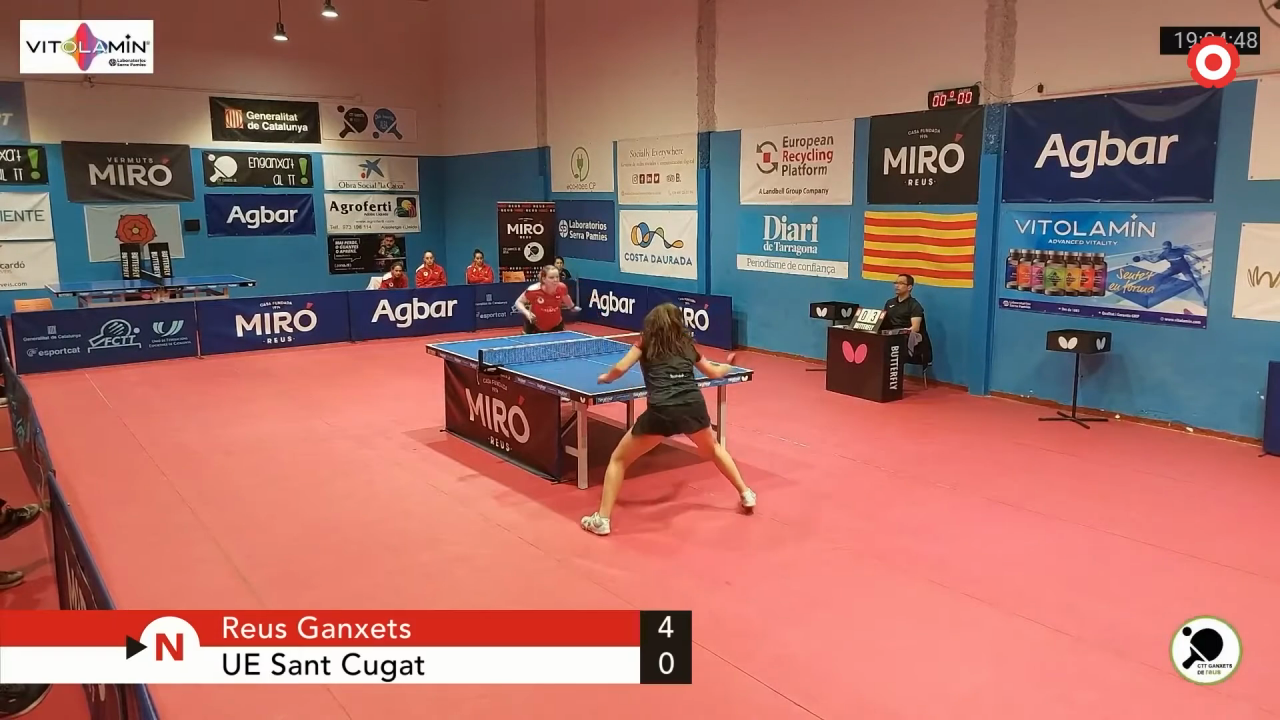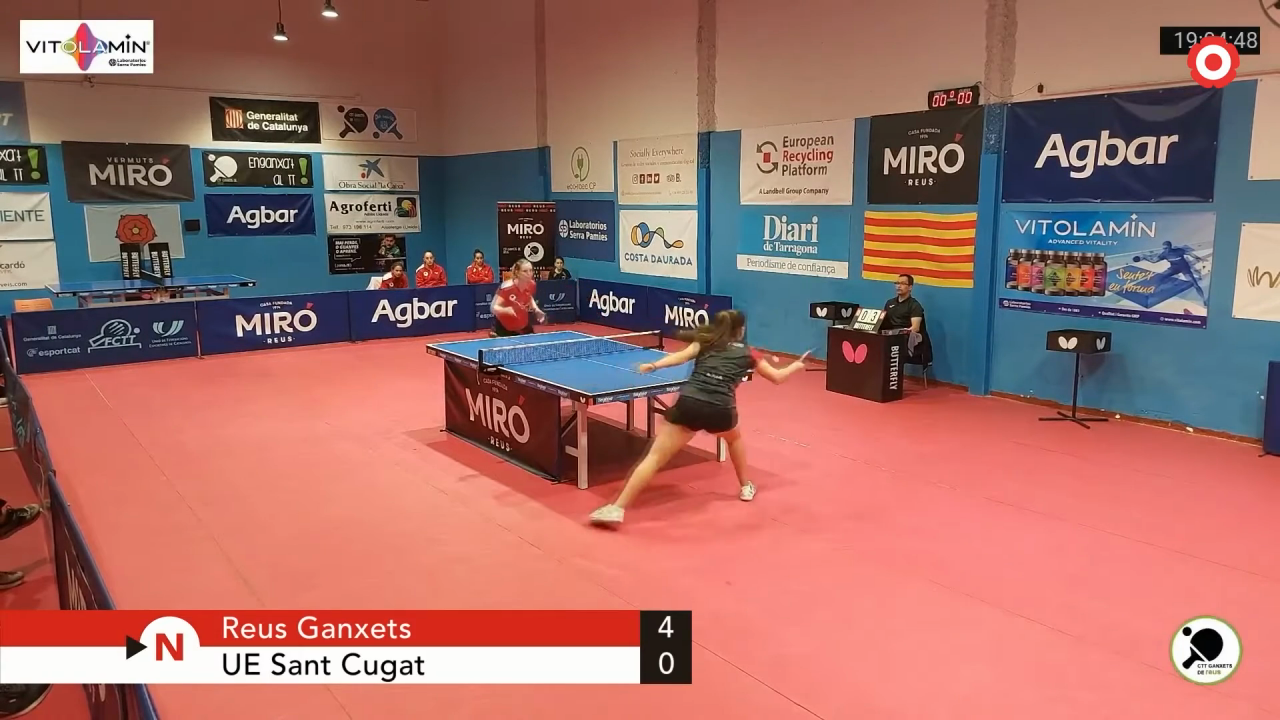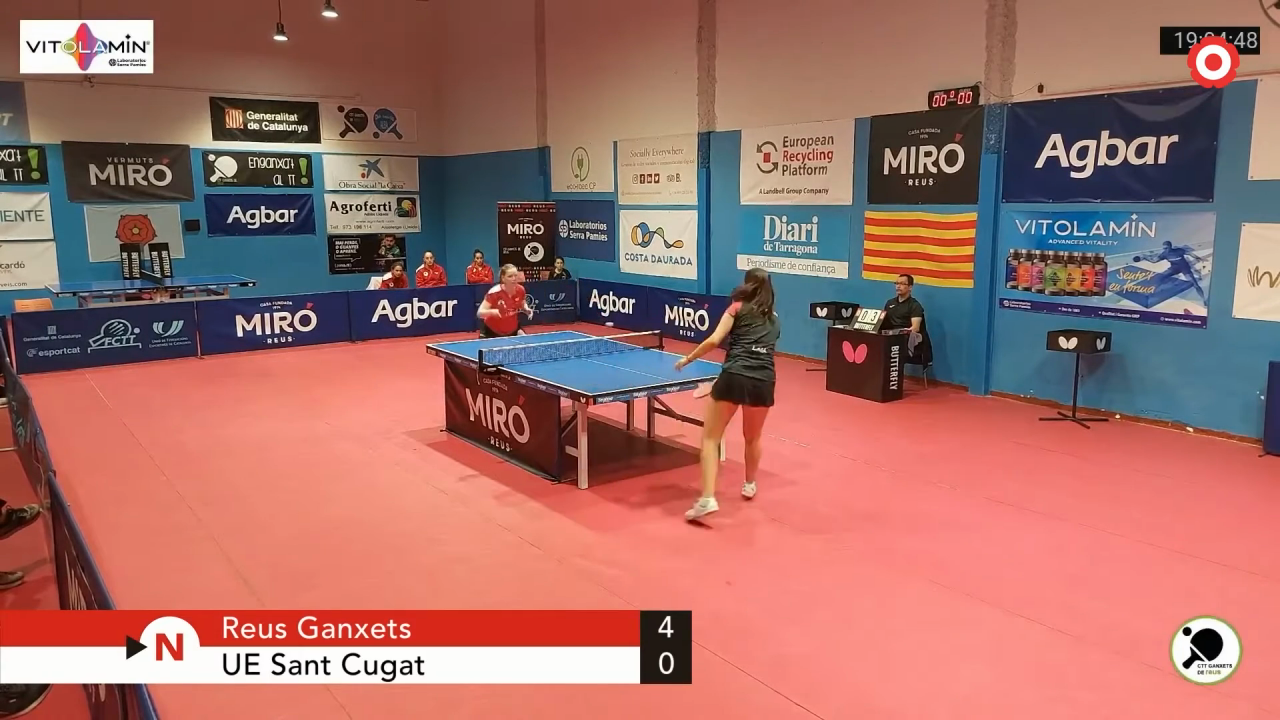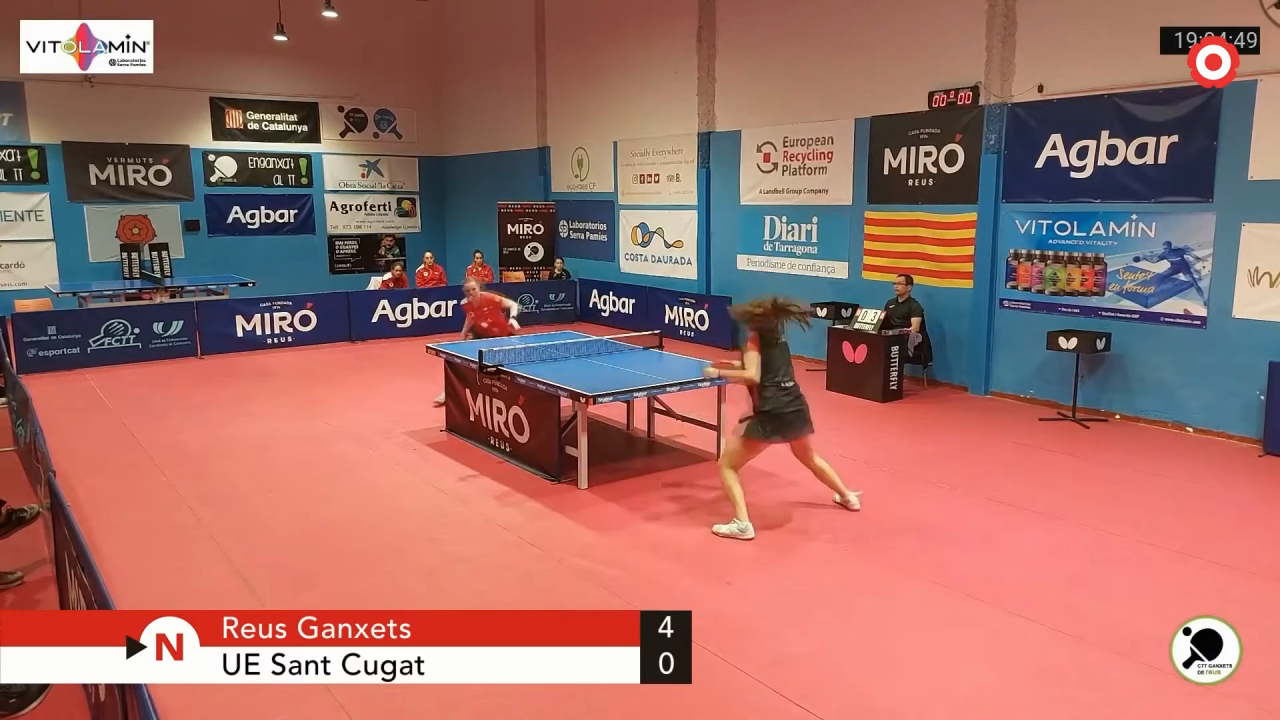
dt=0.3s
person 1, frame 1
left shoulder: (645, 343)
right shoulder: (687, 345)
left elbow: (620, 368)
right elbow: (714, 373)
left wrist: (606, 378)
right wrist: (727, 366)
left hip: (661, 411)
right hip: (693, 406)
left knee: (618, 459)
right knee: (713, 448)
left ankle: (602, 519)
right ankle: (745, 494)
person 1, frame 2
left shoulder: (706, 340)
right shoulder: (748, 353)
left elbow: (680, 357)
right elbow: (776, 377)
left wrist: (652, 366)
right wrist: (796, 365)
left hip: (690, 404)
right hip: (720, 408)
left knee: (654, 459)
right knee: (735, 439)
left ankle: (616, 508)
right ankle: (746, 487)
person 1, frame 3
left shoulder: (738, 308)
right shoulder: (774, 319)
left elbow: (714, 341)
left wrist: (687, 359)
left hip: (734, 377)
right hip: (764, 381)
left knee: (709, 440)
right knee: (753, 437)
left ankle: (707, 498)
right ankle: (750, 484)
person 1, frame 4
left shoulder: (755, 339)
right shoulder: (779, 342)
left elbow: (752, 376)
left wrist: (719, 372)
right wrist: (739, 367)
left hip: (771, 416)
right hip: (798, 411)
left knee: (727, 465)
right knee: (809, 458)
left ankle: (742, 523)
right ankle: (848, 497)
